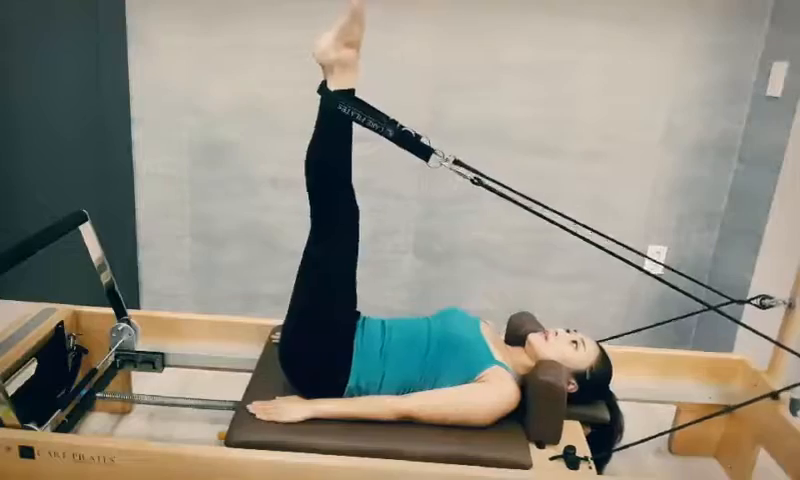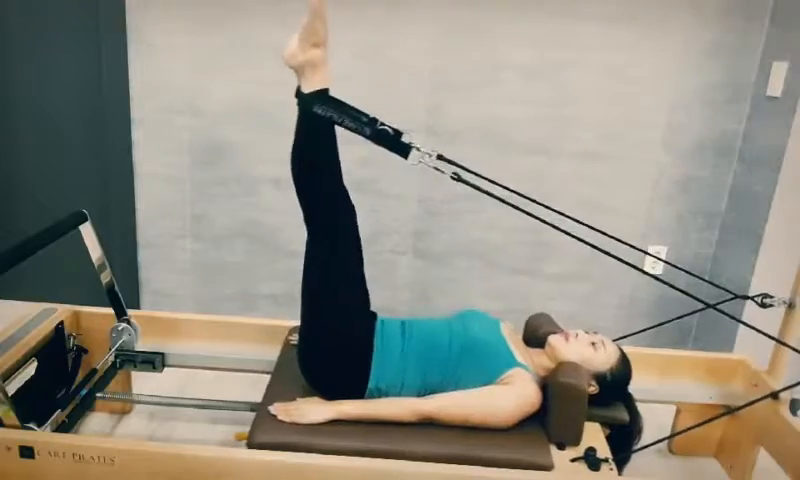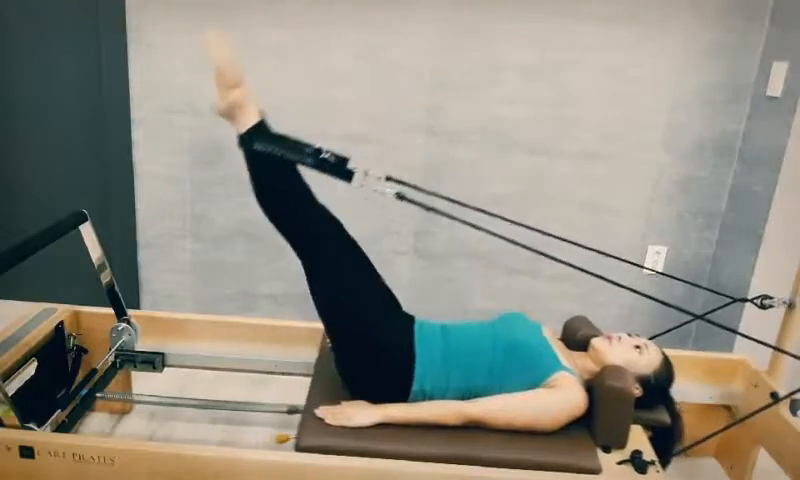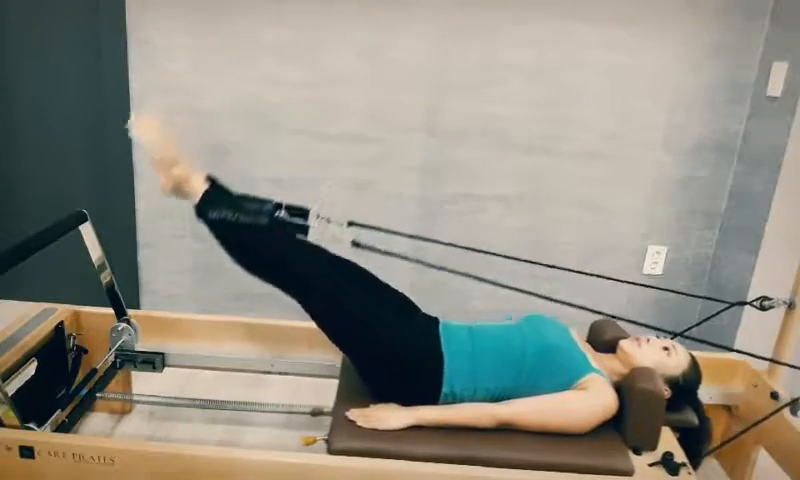
dt=0.4s
person 1, frame 1
left shoulder: (503, 393)
right shoulder: (492, 340)
left elbow: (404, 408)
left wrist: (310, 408)
left hip: (326, 365)
right hip: (346, 339)
left knee: (333, 223)
person 1, frame 2
left shoulder: (523, 395)
right shoulder: (510, 340)
left elbow: (424, 410)
left wrist: (331, 410)
left hip: (346, 367)
right hip: (366, 339)
left knee: (331, 223)
right knee: (332, 214)
person 1, frame 3
left shoulder: (569, 400)
right shoulder: (549, 345)
left elbow: (468, 412)
left wrist: (377, 412)
left hip: (390, 372)
right hip: (407, 335)
left knee: (319, 238)
right knee: (321, 232)
left ankle: (246, 119)
right ankle: (248, 120)
person 1, frame 4
left shoulder: (601, 400)
right shoulder: (580, 349)
left elbow: (500, 414)
left wrist: (408, 415)
left hip: (422, 376)
right hip: (431, 337)
left knee: (305, 272)
right knee: (308, 261)
left ankle: (194, 187)
right ankle: (196, 184)
